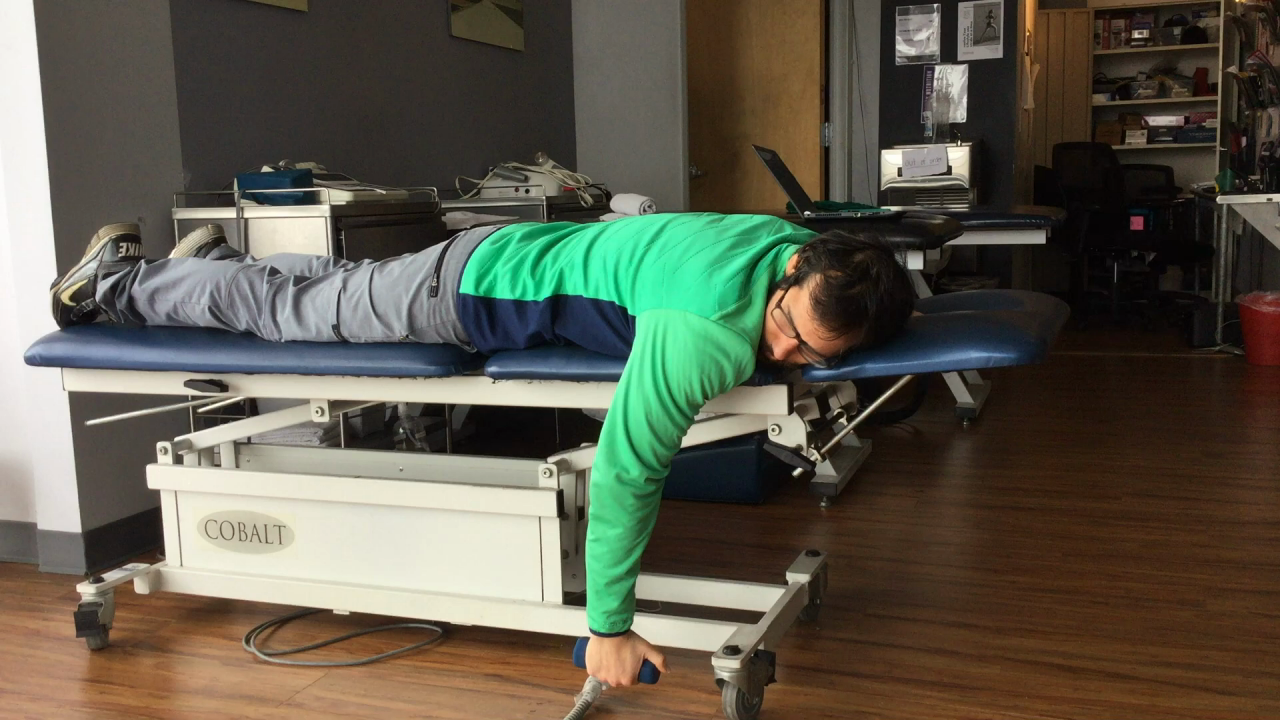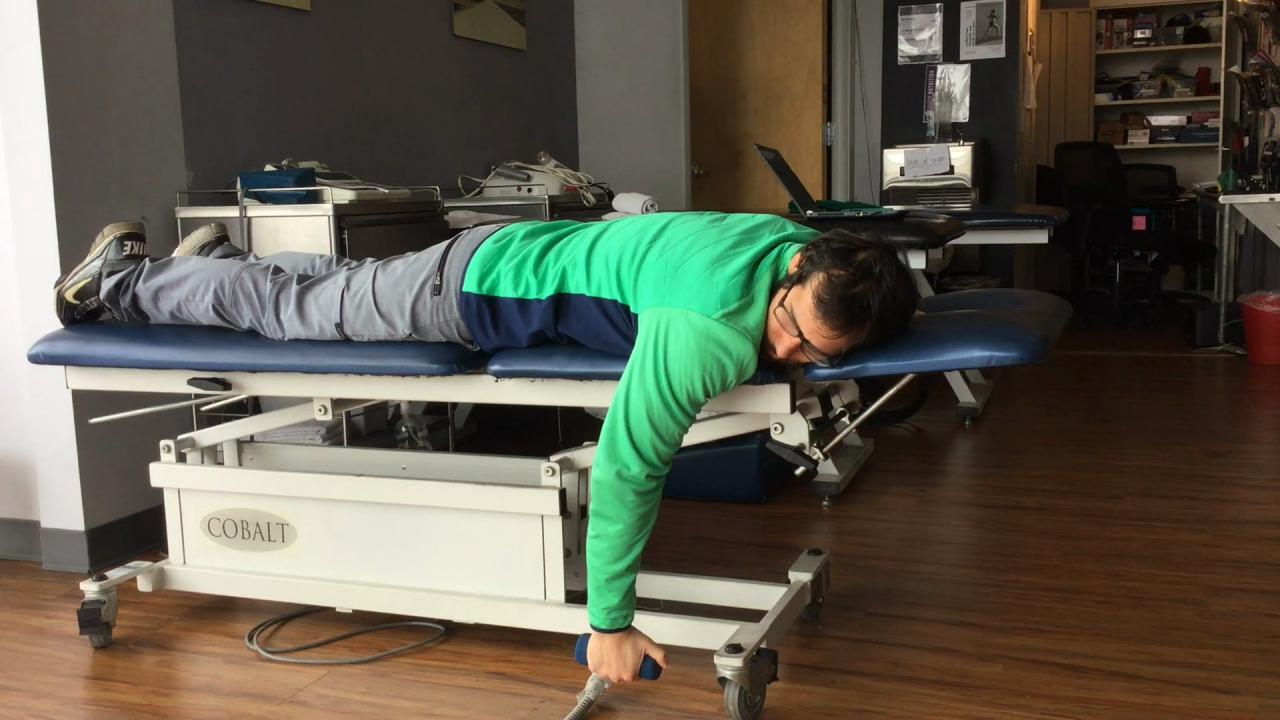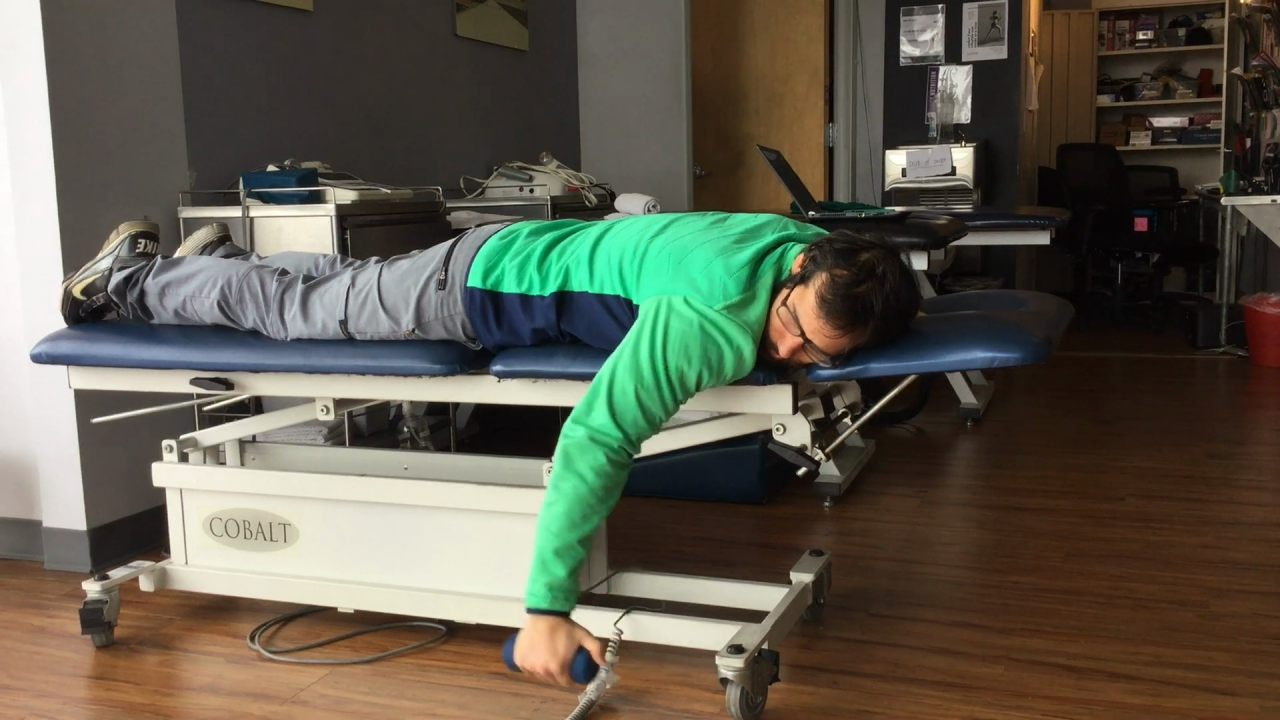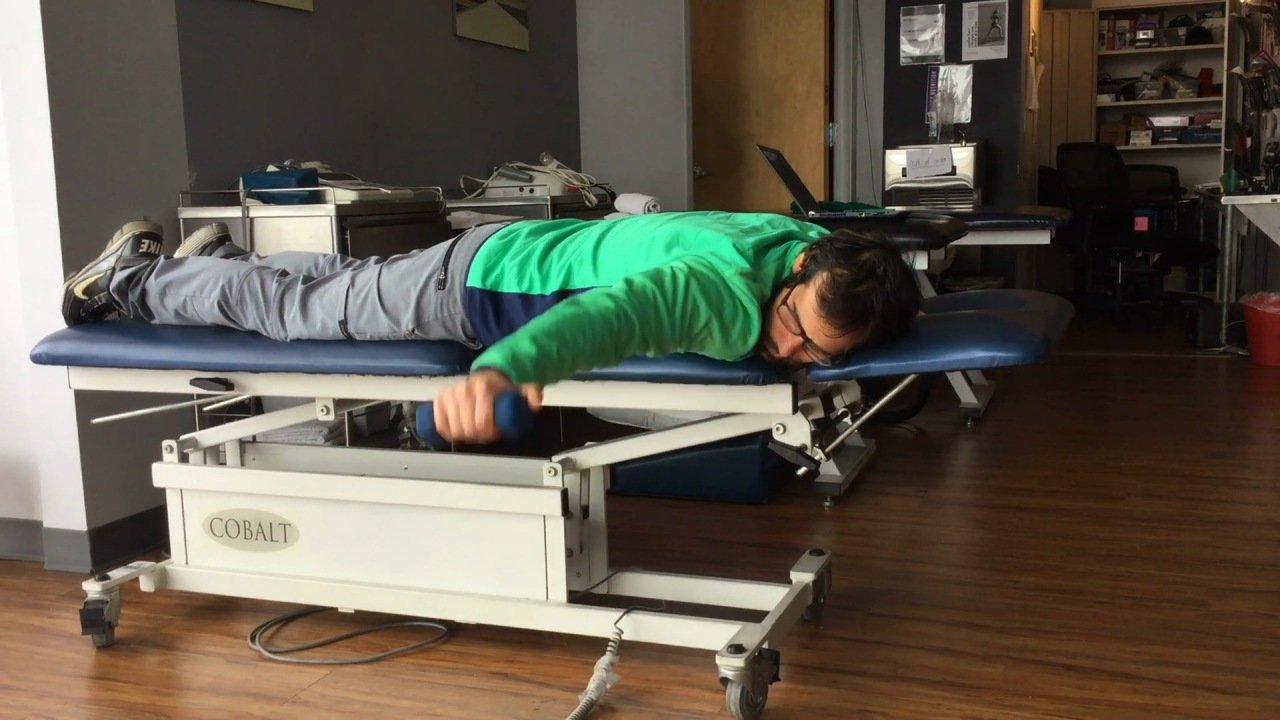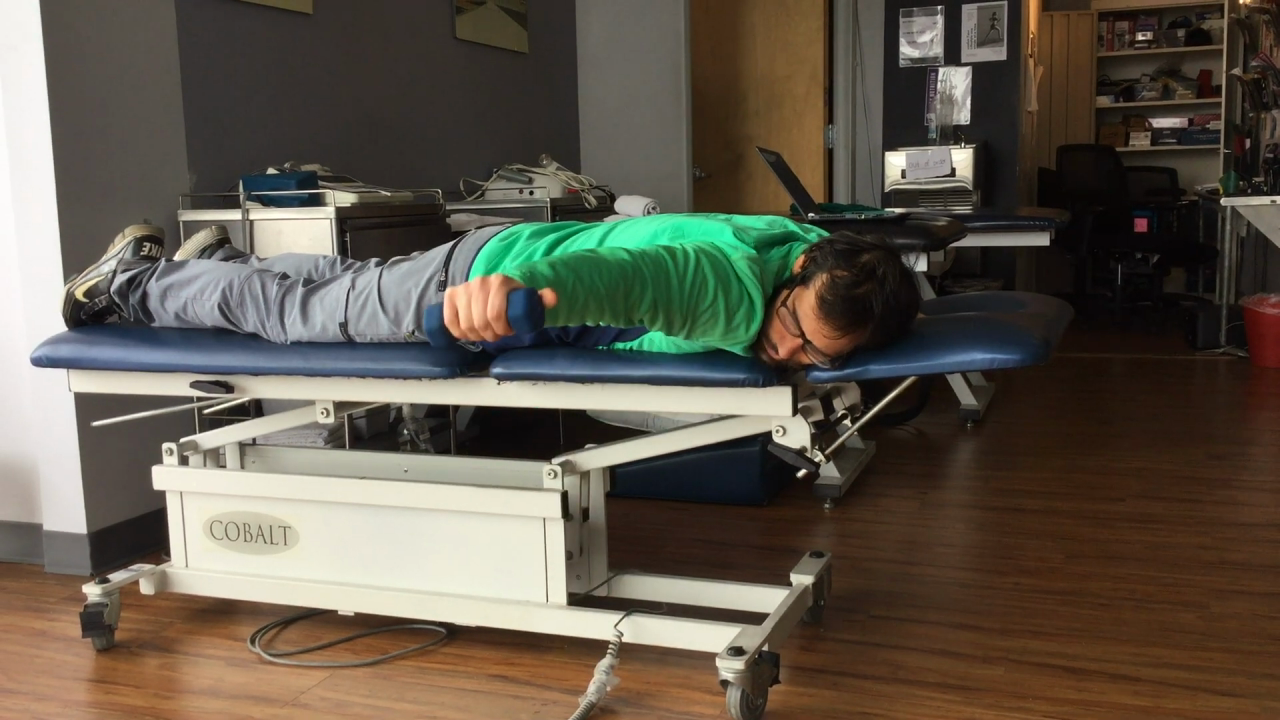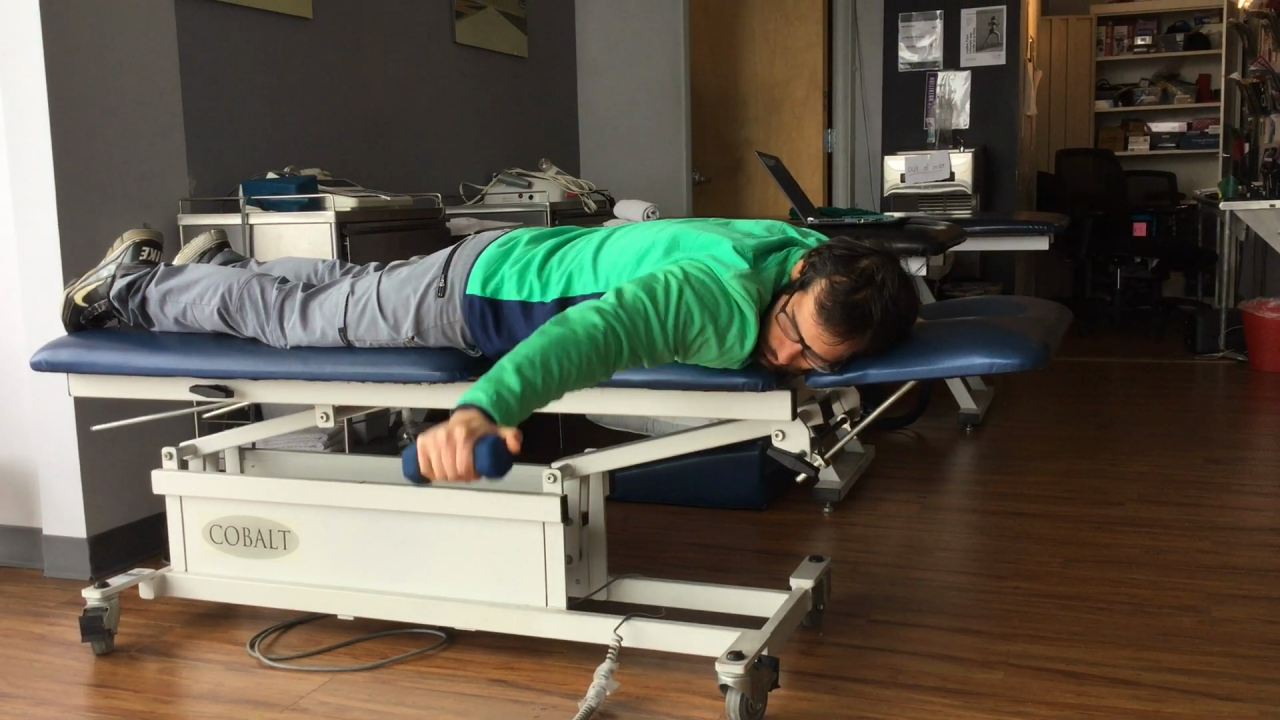
dt=0.4s
person 1, frame 1
left shoulder: (807, 241)
right shoulder: (708, 327)
right elbow: (624, 463)
right wrist: (608, 624)
left hip: (525, 251)
right hip: (481, 292)
left knee: (328, 284)
right knee: (279, 308)
left ankle: (216, 256)
right ankle: (116, 279)
person 1, frame 2
left shoulder: (807, 235)
right shoulder: (712, 327)
right elbow: (625, 462)
left wrist: (830, 354)
right wrist: (608, 623)
left hip: (529, 252)
right hip: (488, 290)
left knee: (340, 281)
right knee: (284, 309)
left ankle: (221, 255)
right ankle: (122, 278)
person 1, frame 3
left shoulder: (812, 235)
right shoulder: (715, 320)
right elbow: (598, 431)
right wrist: (549, 601)
left hip: (532, 252)
right hip: (494, 287)
left knee: (346, 279)
right knee: (291, 309)
left ankle: (220, 255)
right ankle: (131, 277)
person 1, frame 4
left shoulder: (808, 234)
right shoulder: (725, 296)
right elbow: (602, 316)
right wrist: (500, 372)
left hip: (531, 250)
right hip: (494, 291)
left knee: (330, 292)
right knee: (296, 313)
left ankle: (219, 257)
right ankle: (138, 281)
person 1, frame 5
left shoulder: (810, 241)
right shoulder: (732, 284)
right elbow: (610, 276)
right wrist: (511, 289)
left hip: (525, 252)
right hip: (496, 273)
left knee: (342, 287)
right knee: (287, 313)
left ankle: (222, 257)
right ankle: (136, 283)
person 1, frame 6
left shoulder: (806, 246)
right shoulder: (724, 301)
right elbow: (592, 331)
left wrist: (831, 356)
right wrist: (479, 409)
left hip: (527, 261)
right hip: (486, 296)
left knee: (323, 296)
right knee: (288, 313)
left ankle: (218, 259)
right ankle: (134, 288)
